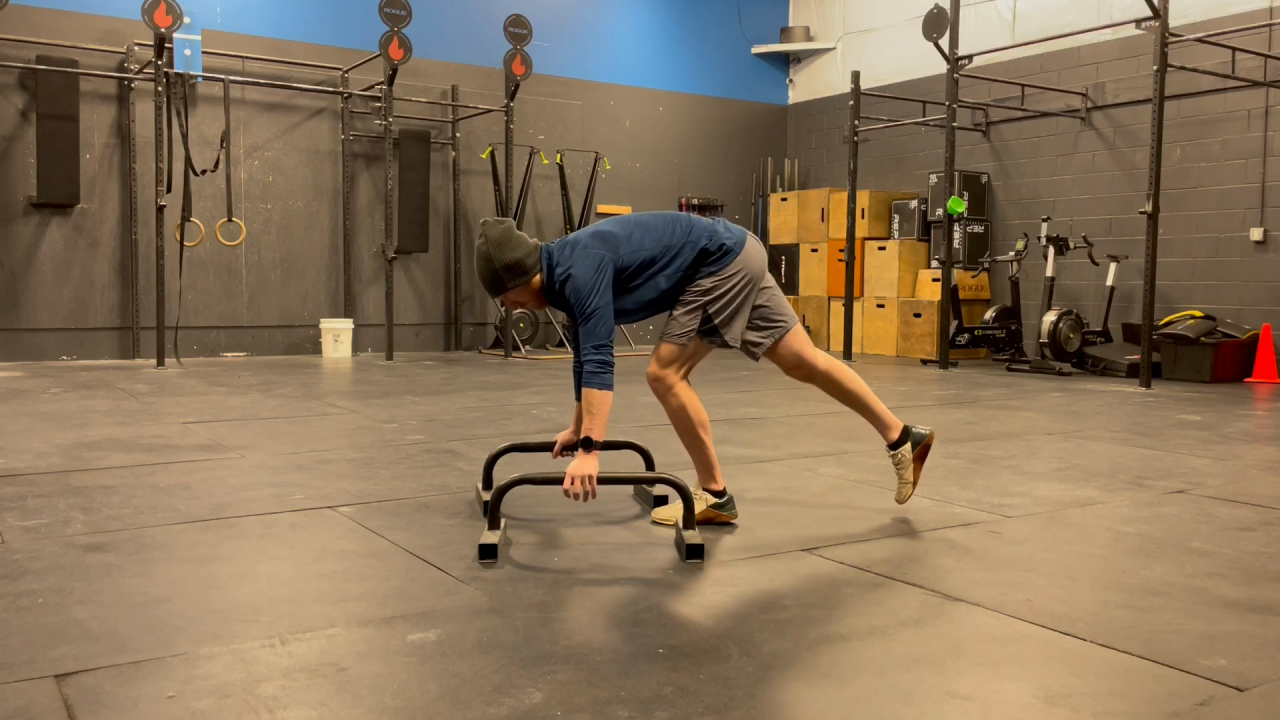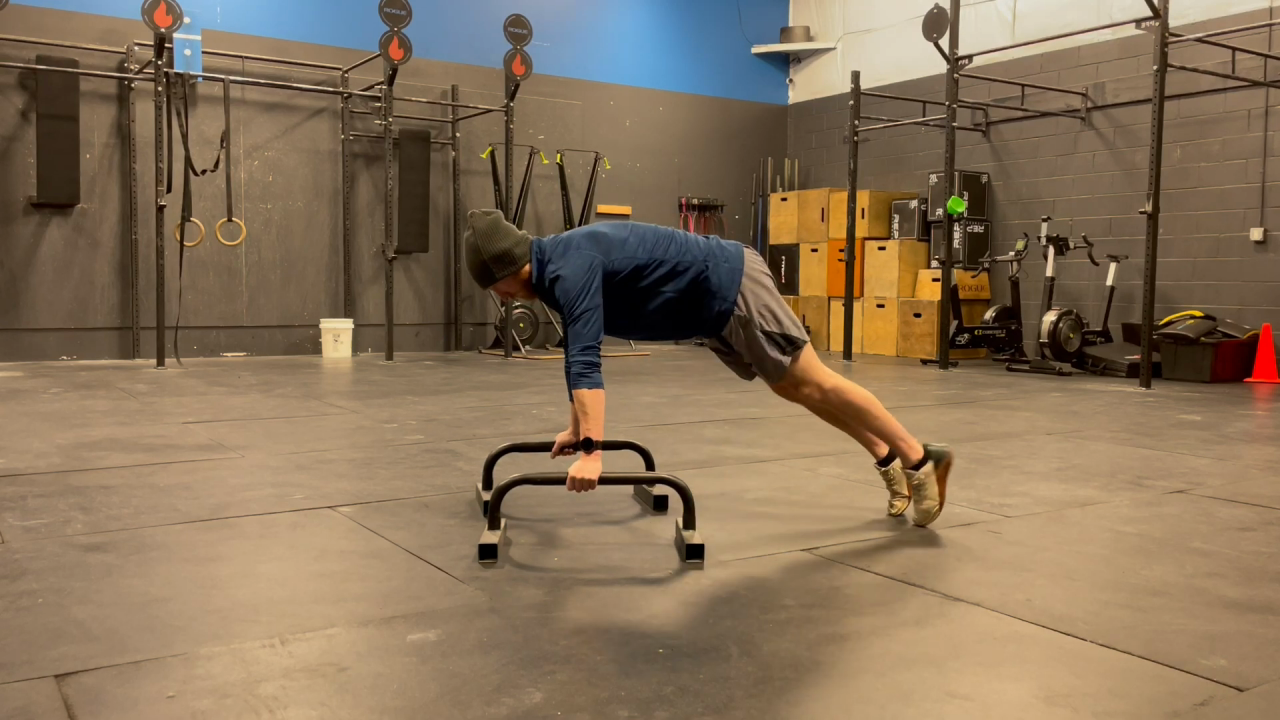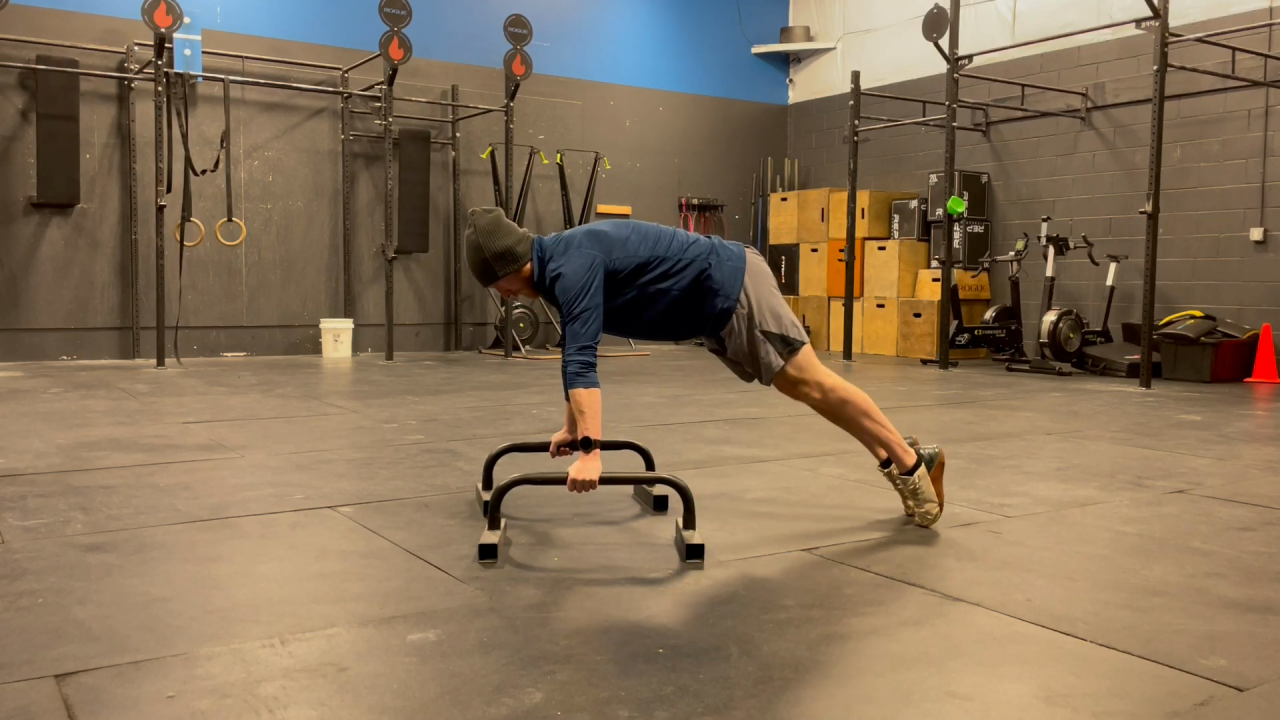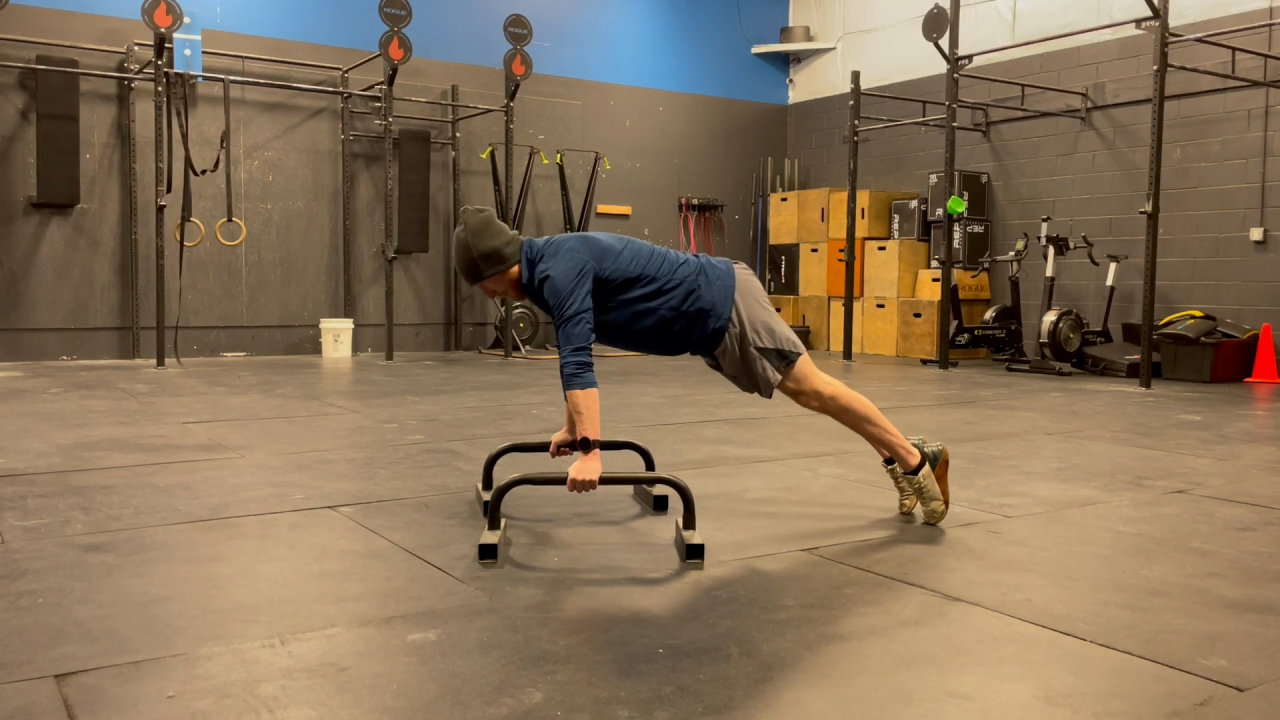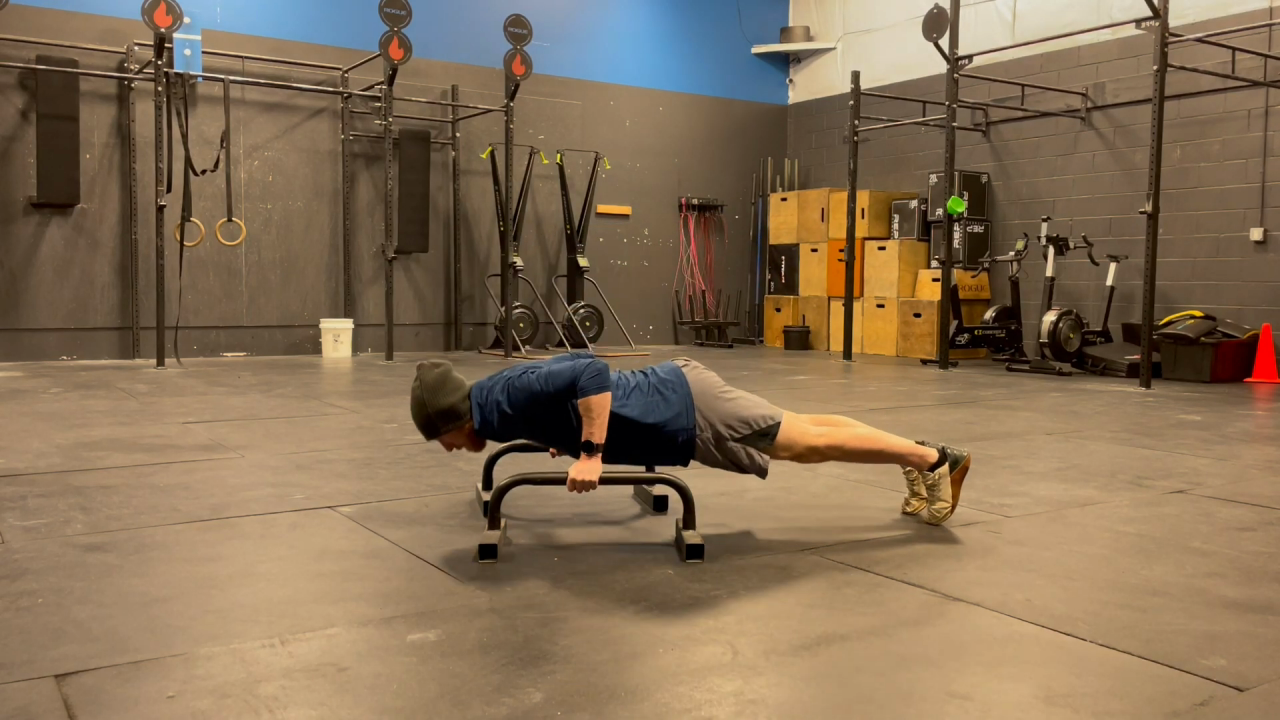
dt=1s
person 1, frame 1
left shoulder: (580, 270)
right shoulder: (567, 273)
left elbow: (599, 361)
right elbow: (586, 356)
left wrist: (588, 451)
right wrist: (577, 429)
left hip: (724, 260)
right hip: (736, 258)
left knee: (665, 374)
right knee: (804, 362)
left ankle: (715, 496)
right ankle: (902, 438)
person 1, frame 2
left shoulder: (570, 269)
right shoulder: (560, 268)
left elbow: (587, 361)
right elbow: (577, 355)
left wrist: (591, 452)
right wrist: (575, 429)
left hip: (728, 284)
right hip: (721, 293)
left knee: (813, 382)
right knee: (799, 385)
left ankle: (918, 457)
right ankle: (886, 457)
person 1, frame 3
left shoulder: (571, 267)
right shoulder: (560, 264)
left elbow: (582, 359)
right elbow: (576, 354)
left wrist: (591, 453)
right wrist: (571, 427)
left hip: (730, 286)
right hip: (720, 299)
left knee: (811, 381)
right knee: (802, 381)
left ankle: (911, 462)
right ankle: (890, 456)
person 1, frame 4
left shoulder: (558, 268)
right shoulder: (550, 267)
left elbow: (577, 361)
right elbow: (576, 355)
left wrist: (589, 452)
right wrist: (573, 427)
left hip: (721, 307)
right hip: (713, 315)
left knee: (812, 390)
right knee: (808, 391)
left ankle: (917, 460)
right ankle: (897, 457)
person 1, frame 5
left shoulder: (506, 401)
right shoulder: (504, 393)
left elbow: (592, 374)
right elbow: (578, 367)
left wrist: (591, 453)
right wrist: (569, 431)
left hip: (688, 412)
right hip: (676, 390)
left knee: (809, 443)
right knee: (801, 430)
left ankle: (932, 459)
right ankle: (915, 456)
